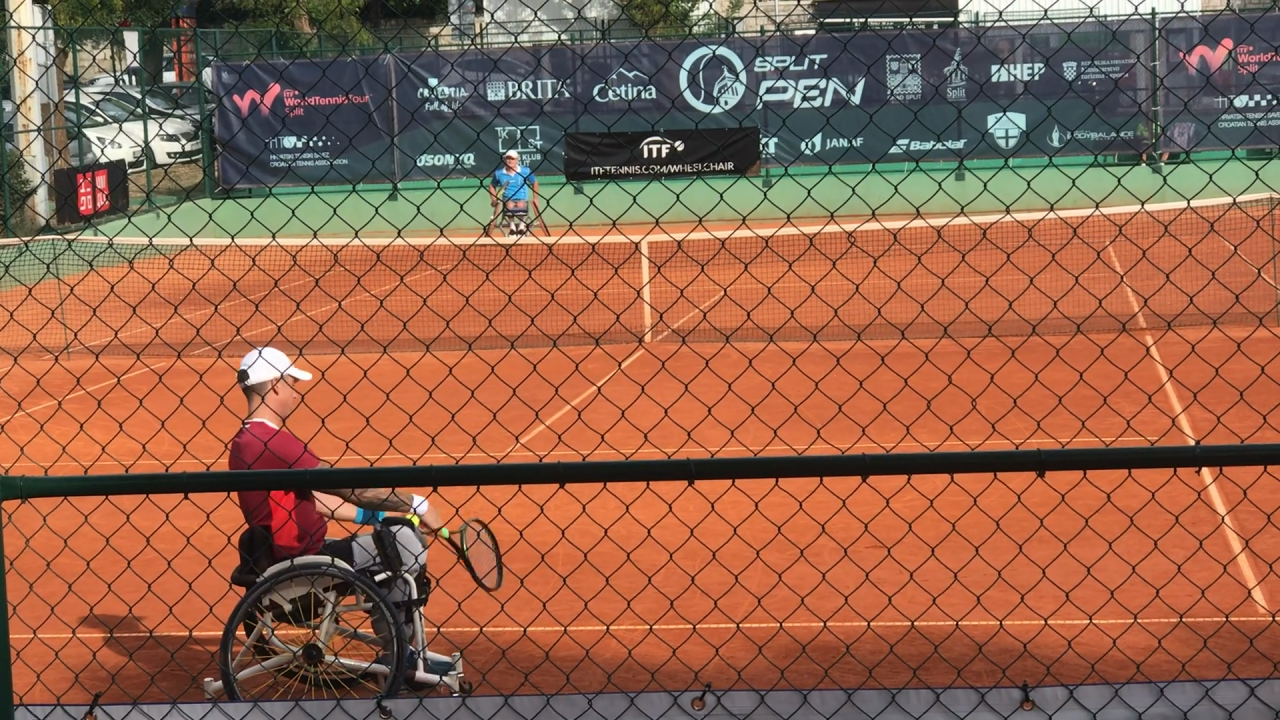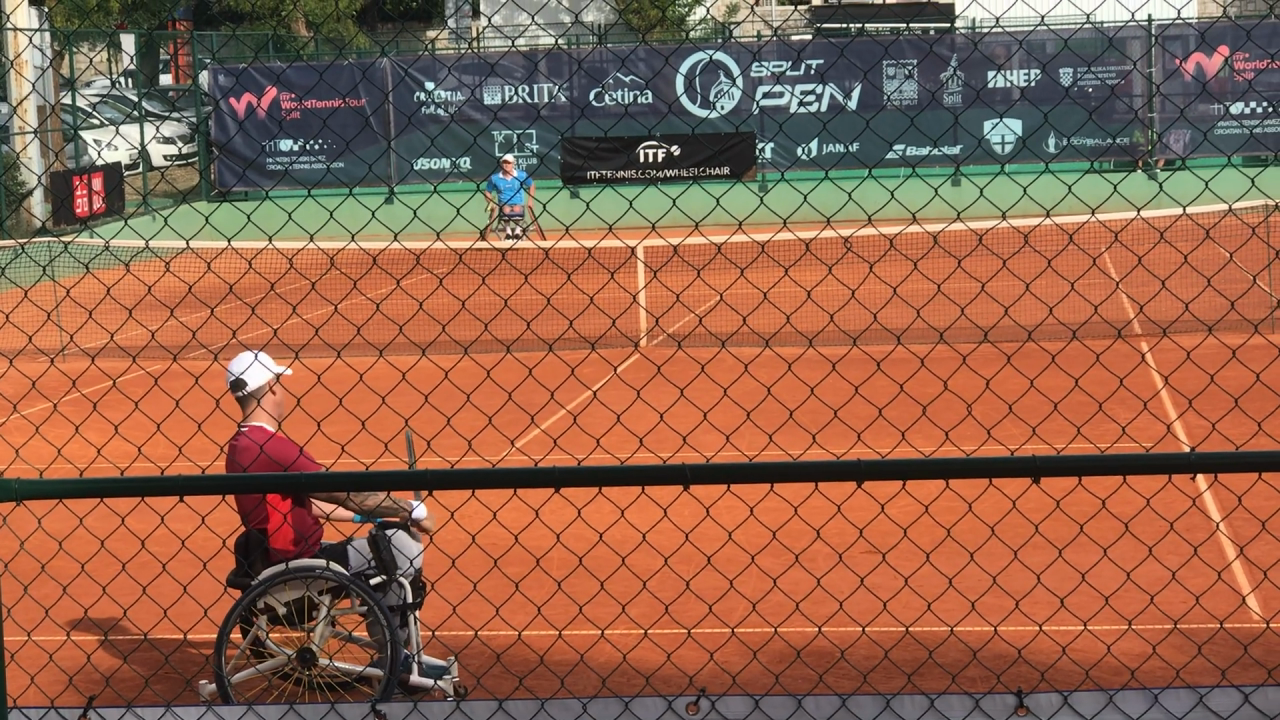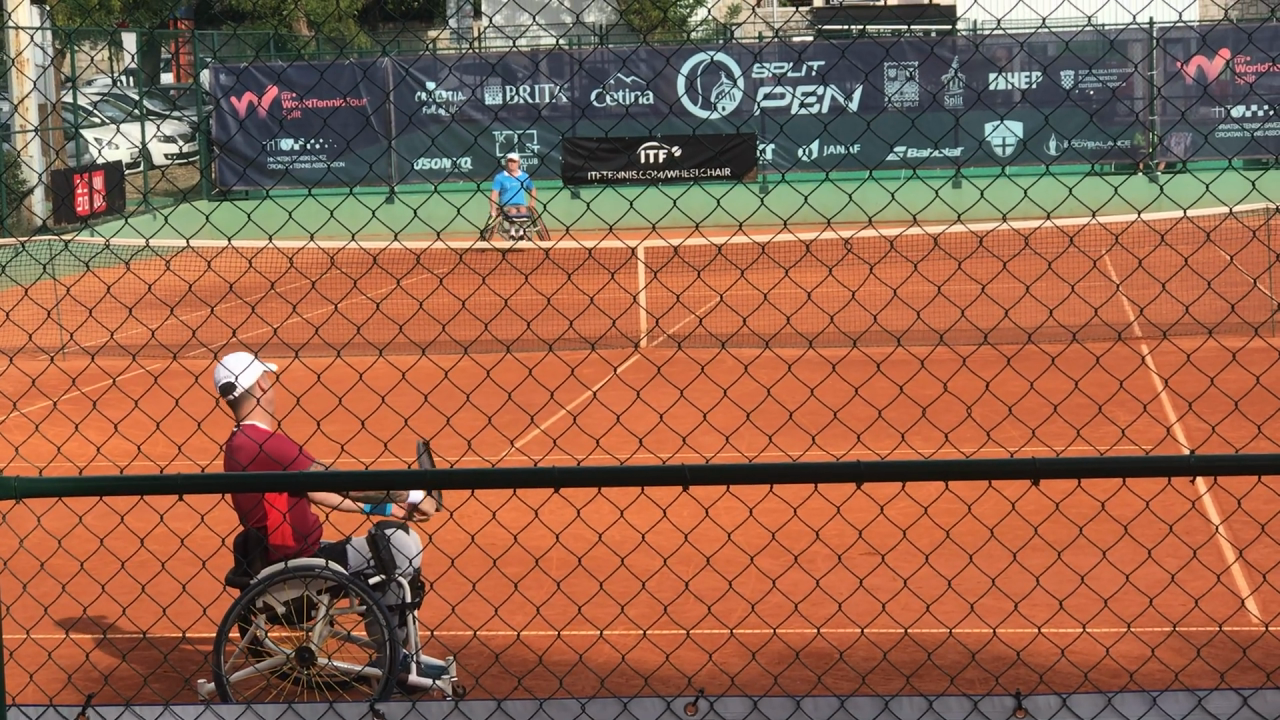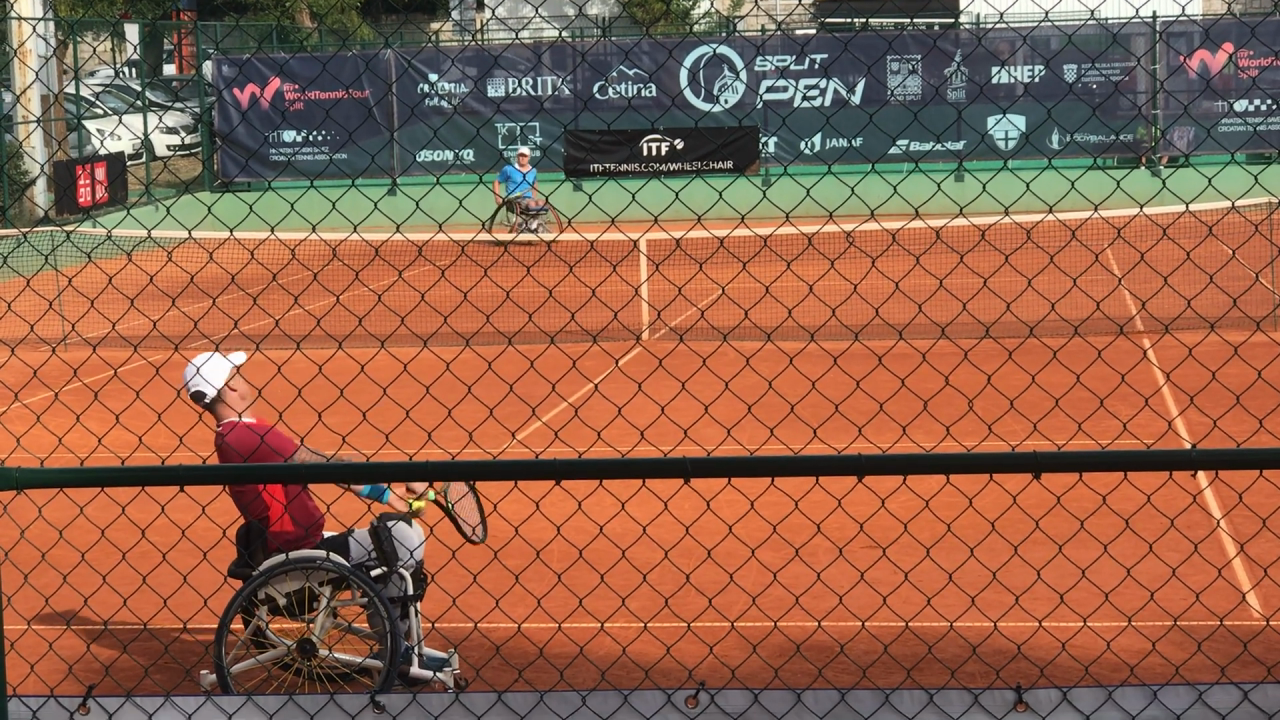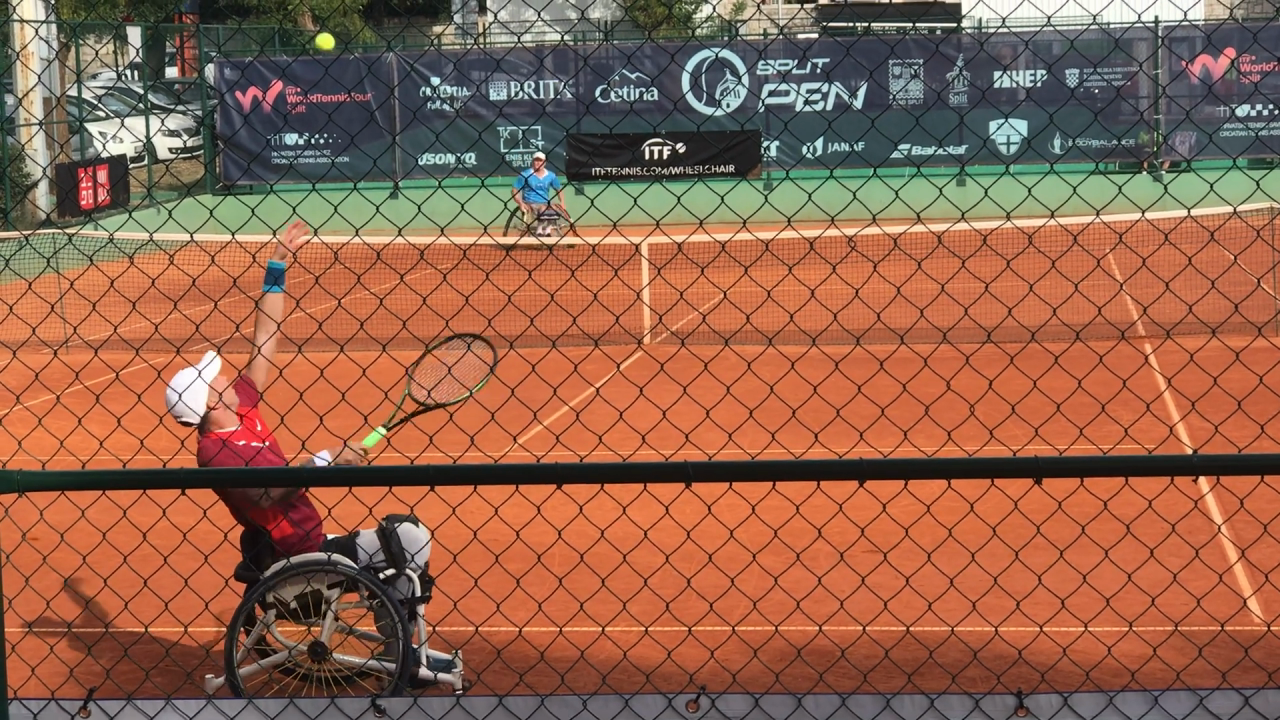
dt=0.4s
person 1, frame 1
left shoulder: (248, 440)
right shoulder: (271, 442)
left elbow: (313, 499)
right elbow: (349, 489)
left wrist: (375, 516)
right wrist: (417, 504)
left hip: (295, 556)
left knee: (395, 536)
right knee: (409, 539)
person 1, frame 2
left shoulder: (244, 443)
right shoulder: (269, 447)
left elbow: (310, 504)
right elbow: (347, 495)
left wrist: (377, 513)
right wrist: (414, 510)
left hip: (291, 560)
left knee: (396, 536)
right knee: (405, 545)
person 1, frame 3
left shoulder: (246, 441)
right shoulder: (264, 444)
left elbow: (319, 491)
left wrist: (384, 507)
right wrist: (412, 494)
left hip: (294, 559)
left knee: (394, 538)
right knee: (403, 544)
person 1, frame 4
left shoulder: (242, 432)
right shoulder: (248, 436)
left wrist: (382, 493)
left hip: (302, 546)
left knee: (399, 530)
right knee: (406, 535)
person 1, frame 5
left shoulder: (240, 415)
right shoulder: (218, 452)
left elbow: (266, 335)
right elbow: (266, 497)
left wrist: (276, 266)
right wrist: (323, 460)
left hip: (308, 546)
right hip: (301, 558)
left knee: (402, 530)
right knee: (411, 537)
right ankle: (400, 653)
